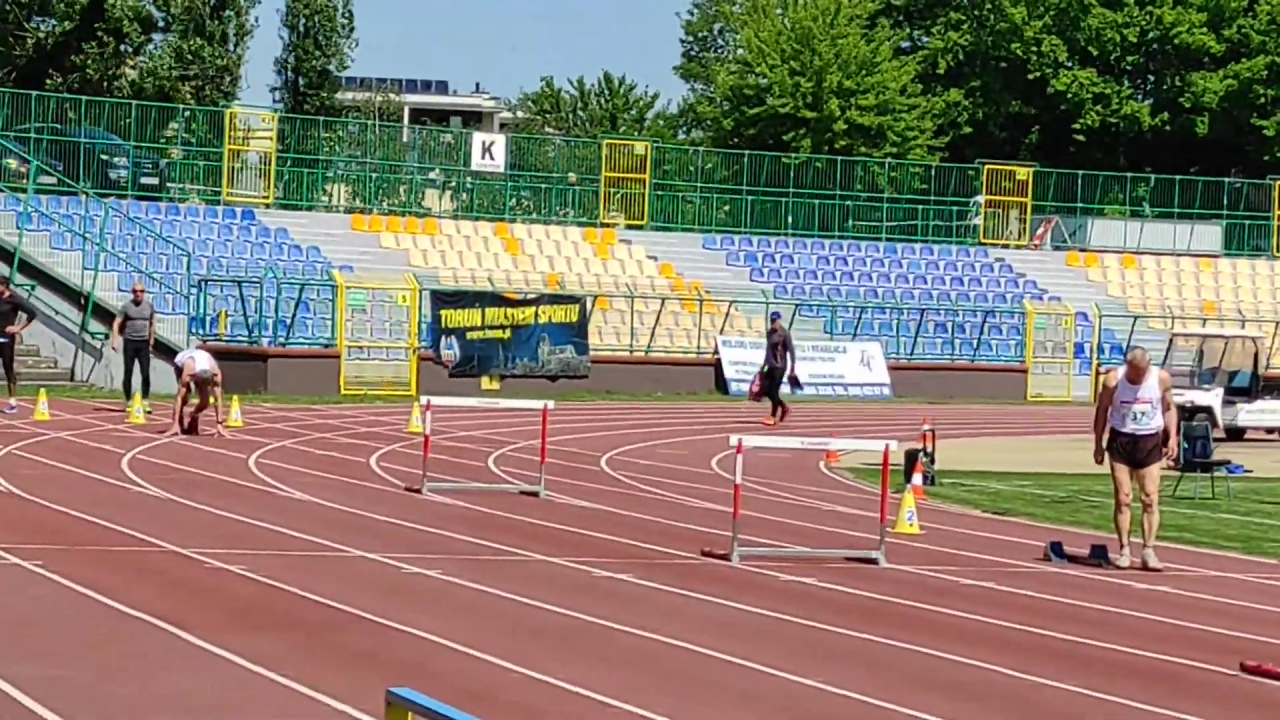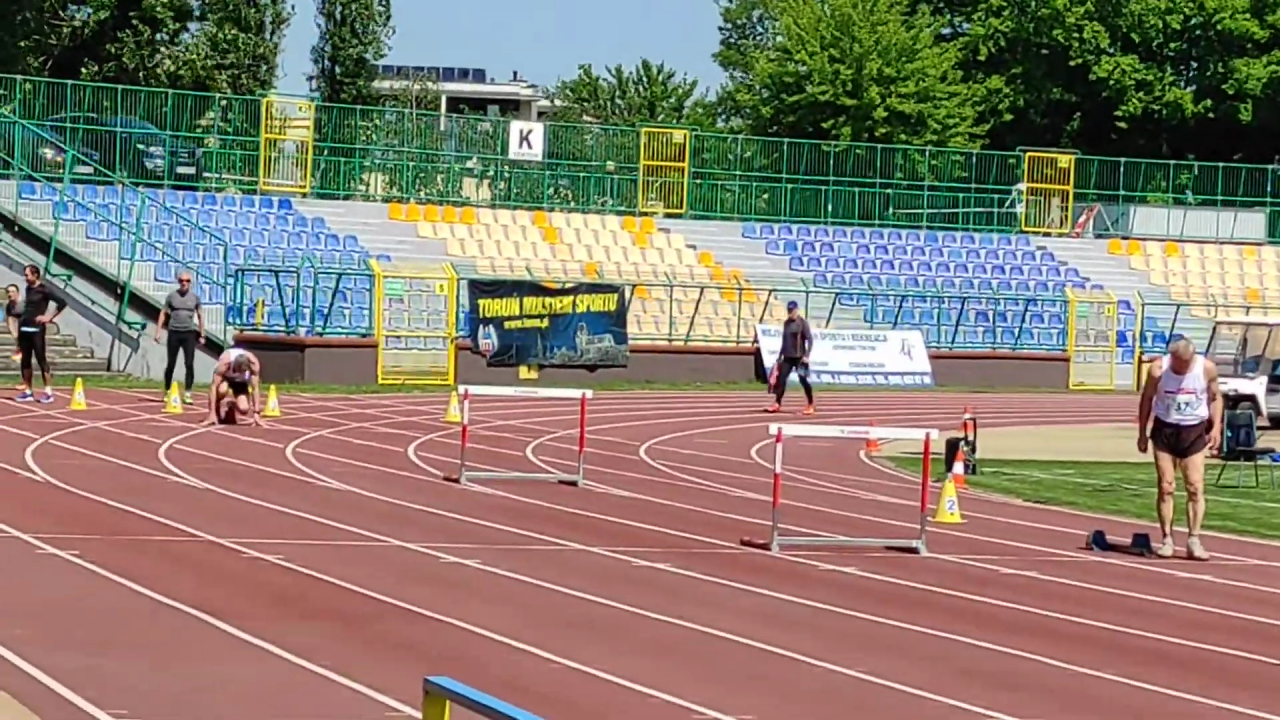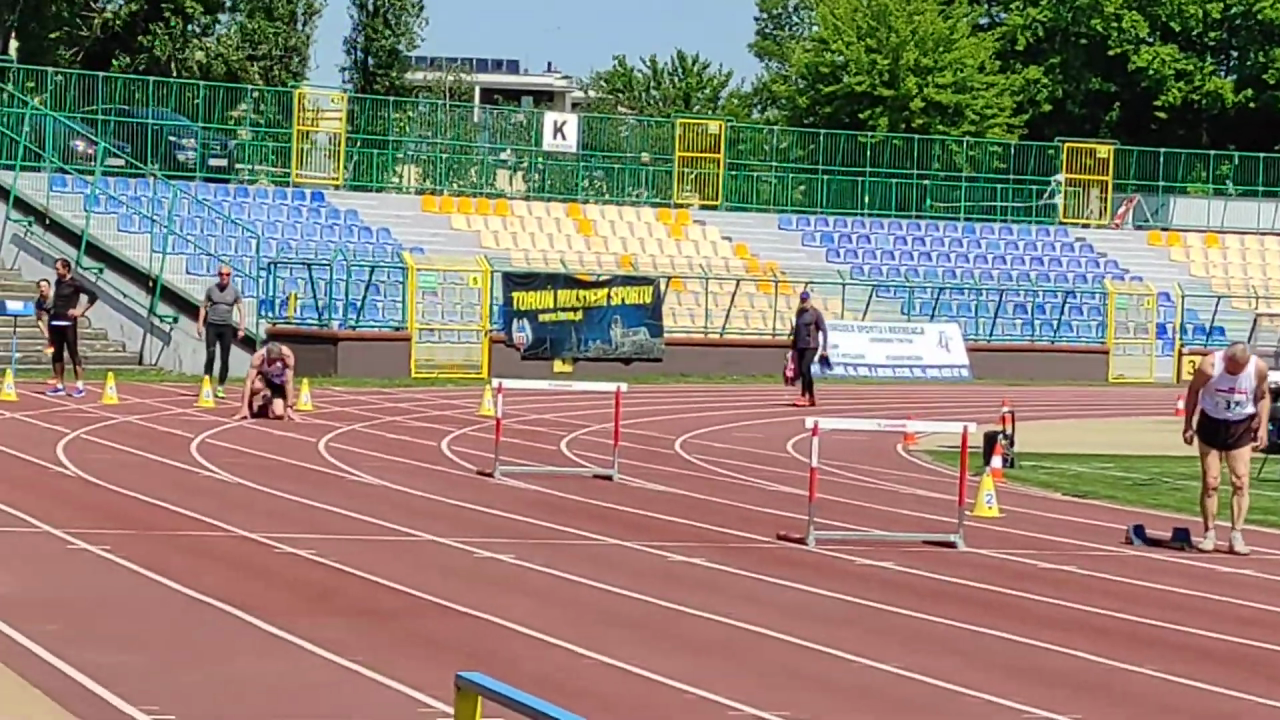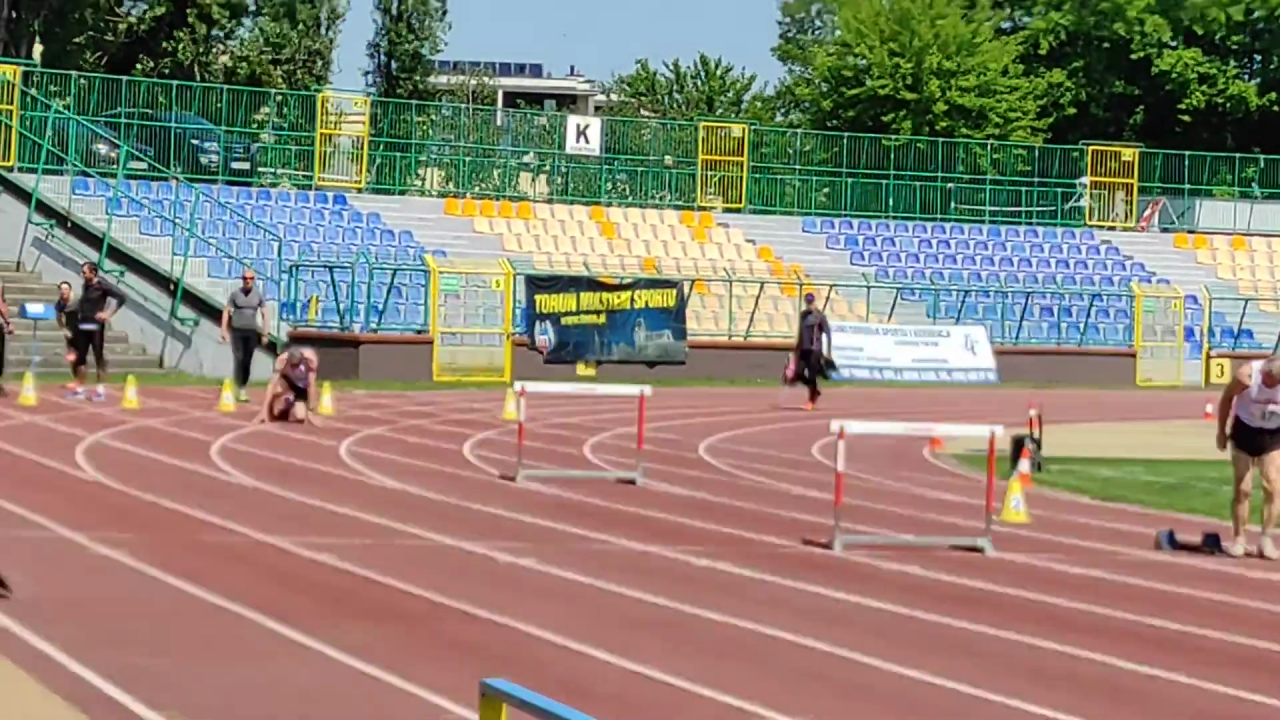
dt=0.4s
person 1, frame 1
left shoulder: (1162, 378)
right shoulder: (1113, 380)
left elbow: (1169, 408)
right elbow: (1102, 411)
left wrist: (1172, 437)
right wrist: (1098, 444)
left hip: (1150, 441)
right hip: (1120, 440)
left knee: (1150, 499)
right knee: (1123, 498)
left ankle: (1148, 551)
right ankle: (1124, 550)
person 1, frame 2
left shoulder: (1207, 368)
right shoulder: (1158, 369)
left elbow: (1215, 398)
right elbow: (1147, 399)
left wrist: (1216, 428)
right wrist: (1142, 433)
left hip: (1195, 431)
right hip: (1164, 430)
left knee: (1196, 487)
right knee: (1166, 487)
left ankle: (1194, 540)
right ankle: (1167, 539)
person 1, frame 3
left shoulder: (1259, 367)
right shoulder: (1209, 366)
left elbow: (1263, 395)
right elbow: (1193, 392)
left wrist: (1263, 426)
right wrist: (1188, 425)
left hip: (1241, 426)
right hip: (1211, 424)
left knee: (1241, 481)
right knee: (1210, 482)
left ankle: (1236, 535)
right ankle: (1209, 533)
person 1, frame 4
right shoulder: (1246, 375)
right elbow: (1227, 398)
right wrist: (1221, 430)
right hip: (1244, 431)
right knee: (1242, 488)
right ankle: (1239, 539)
